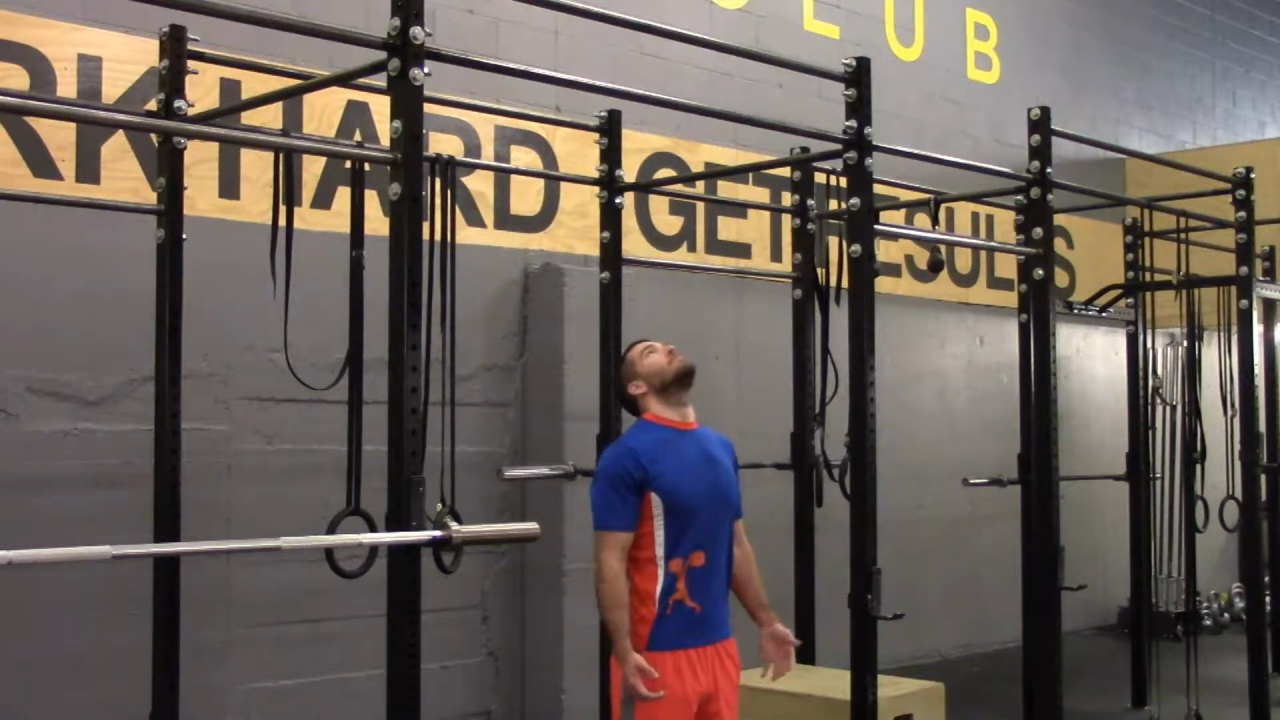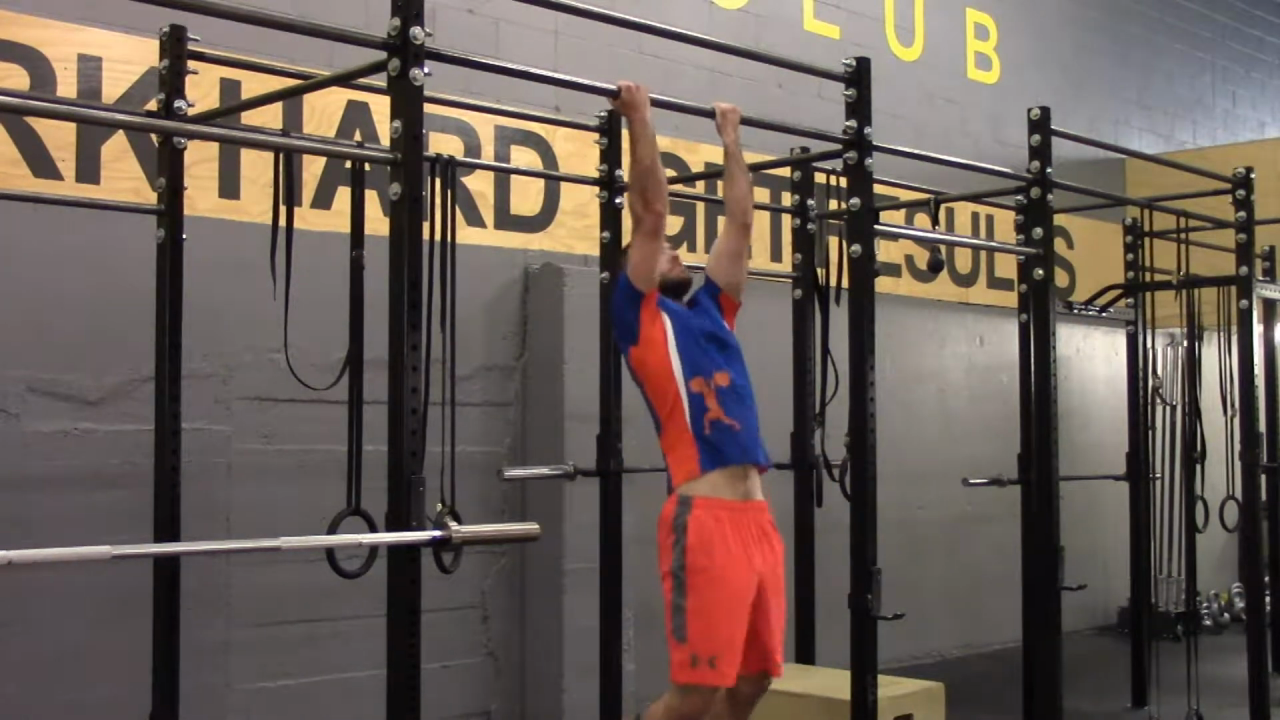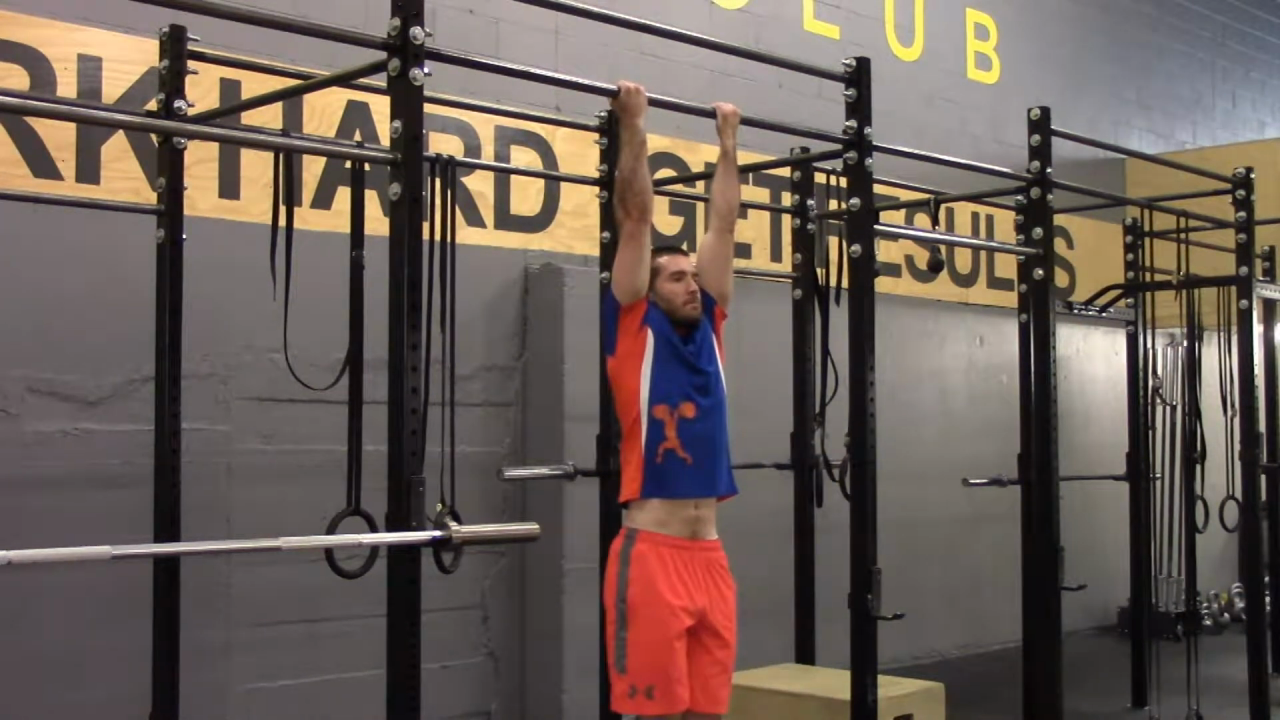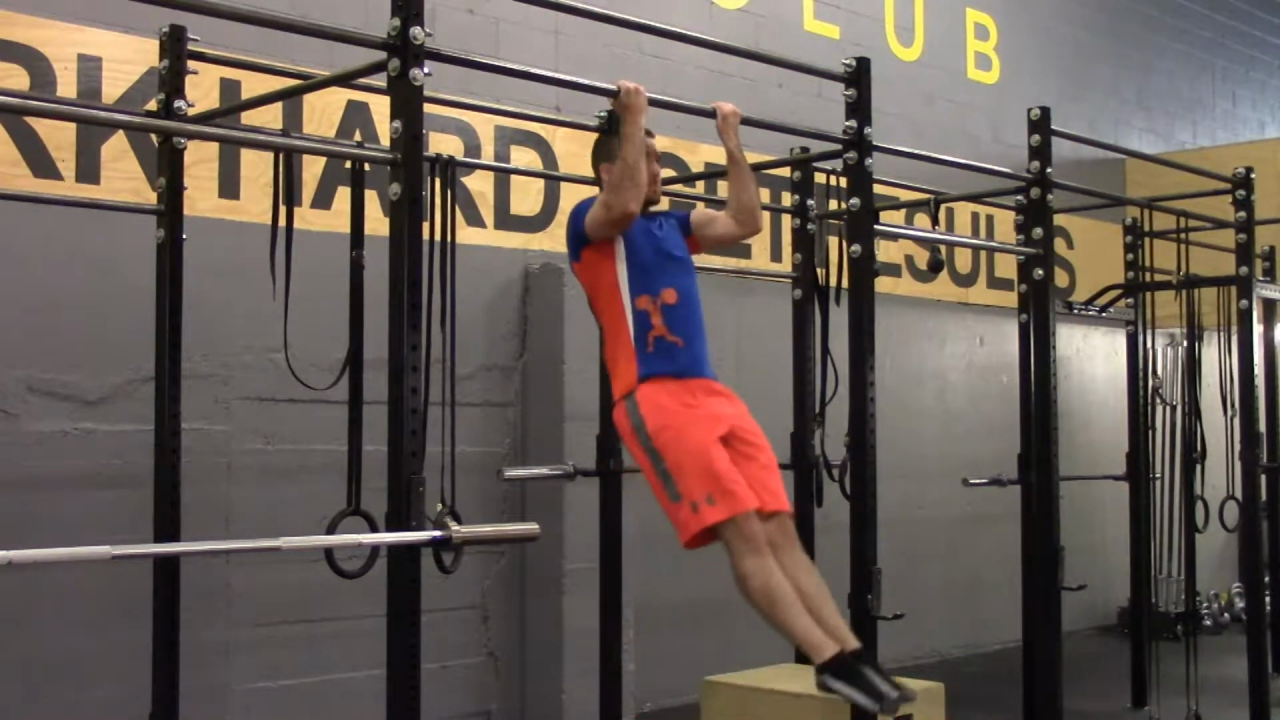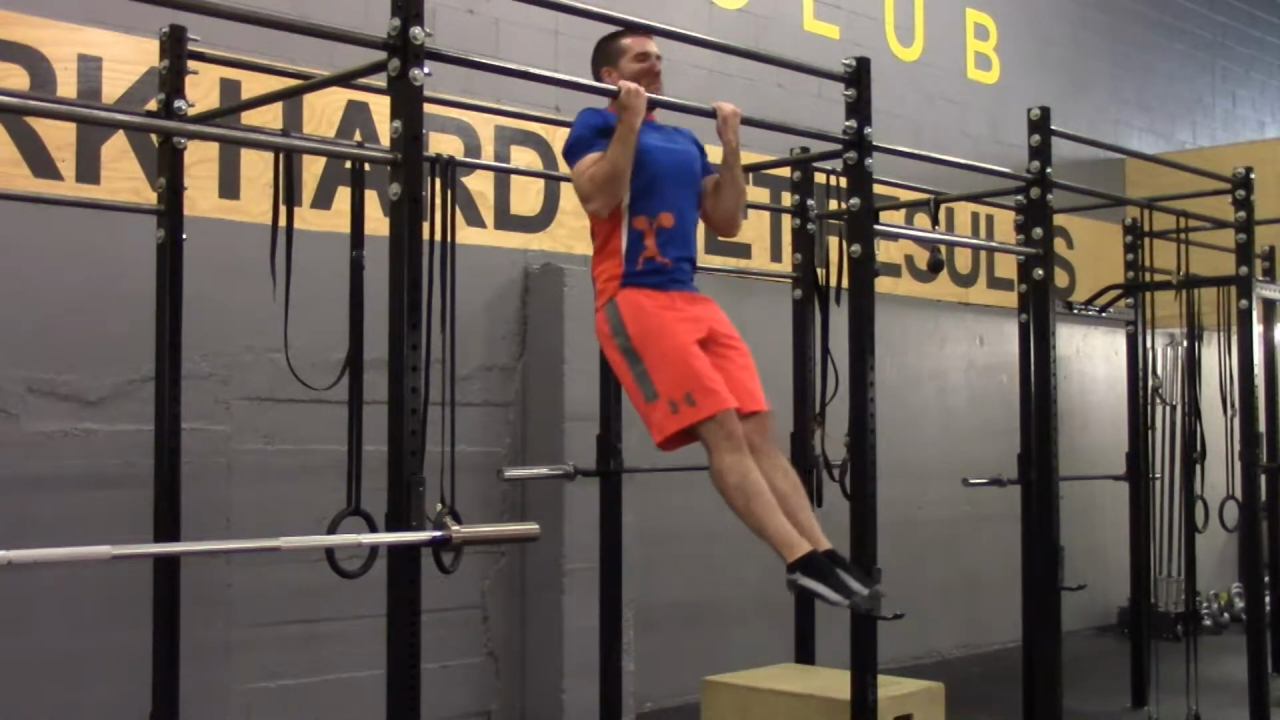
dt=1s
person 1, frame 1
left shoulder: (720, 447)
right shoulder: (627, 456)
right elbow: (610, 563)
left wrist: (768, 622)
right wrist: (624, 652)
left hip: (718, 645)
right hip: (656, 652)
person 1, frame 2
left shoulder: (712, 312)
right shoulder: (641, 318)
left elbow: (740, 222)
right elbow: (652, 212)
left wrist: (730, 138)
right wrist: (639, 120)
left hip: (757, 520)
right hip: (704, 521)
person 1, frame 3
left shoulder: (707, 329)
right shoulder: (633, 331)
left elbow: (722, 227)
right elbow: (635, 219)
left wrist: (728, 142)
right wrist: (633, 124)
left hip: (710, 560)
right hip: (650, 559)
person 1, frame 4
left shoulder: (671, 227)
right shoulder: (592, 220)
left elbow: (746, 221)
right elbow: (625, 201)
left wrist: (730, 141)
right wrist: (631, 120)
left hip: (713, 394)
right hip: (653, 400)
left knee: (783, 536)
right knee: (744, 534)
left ankle: (852, 655)
right ankle: (829, 662)
person 1, frame 5
left shoulder: (683, 139)
right shoulder: (597, 123)
left elbow: (727, 223)
right elbow: (599, 202)
left wrist: (730, 145)
right wrist: (628, 121)
left hip: (693, 301)
right hip: (635, 301)
left knee: (759, 434)
right knee: (723, 432)
left ankle: (824, 553)
right ankle: (802, 561)
